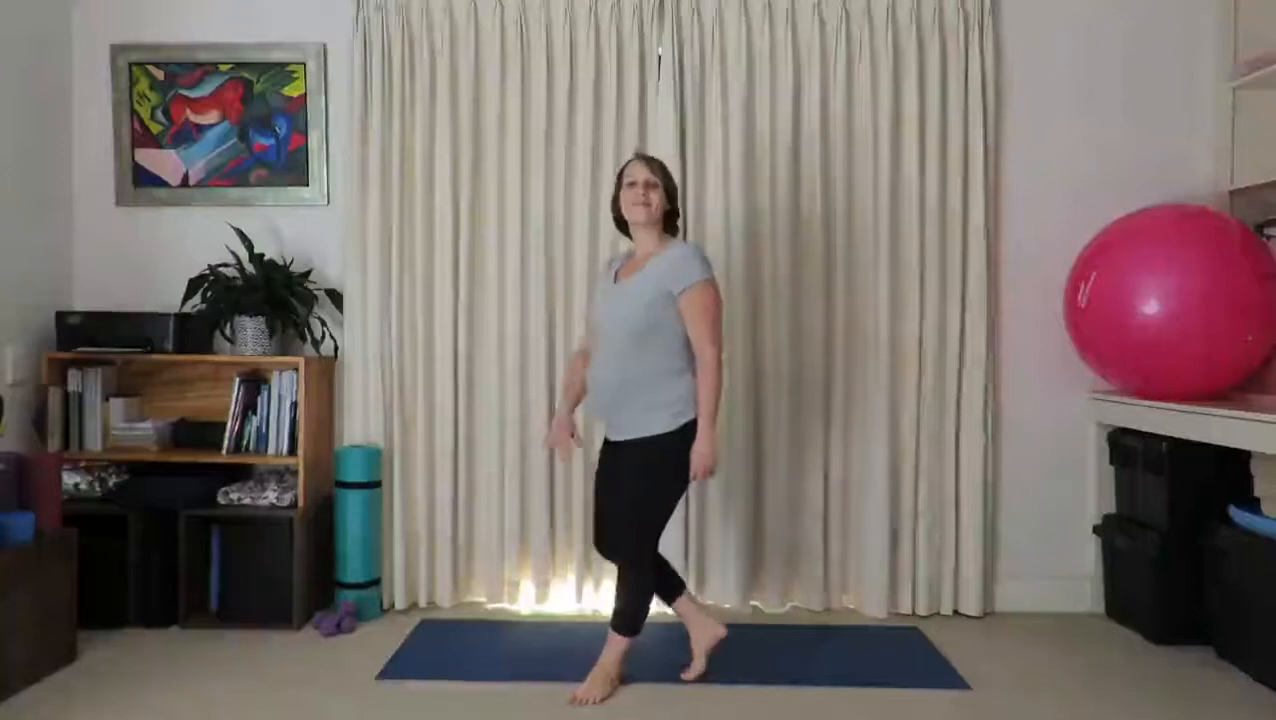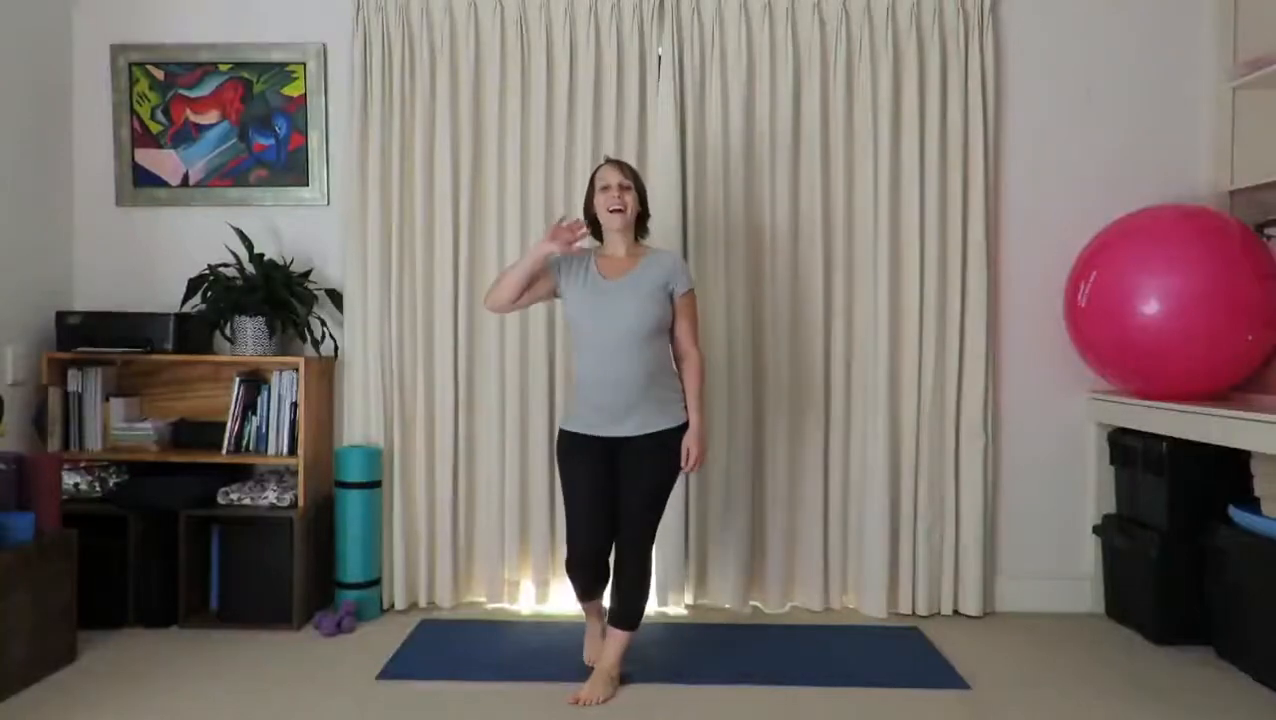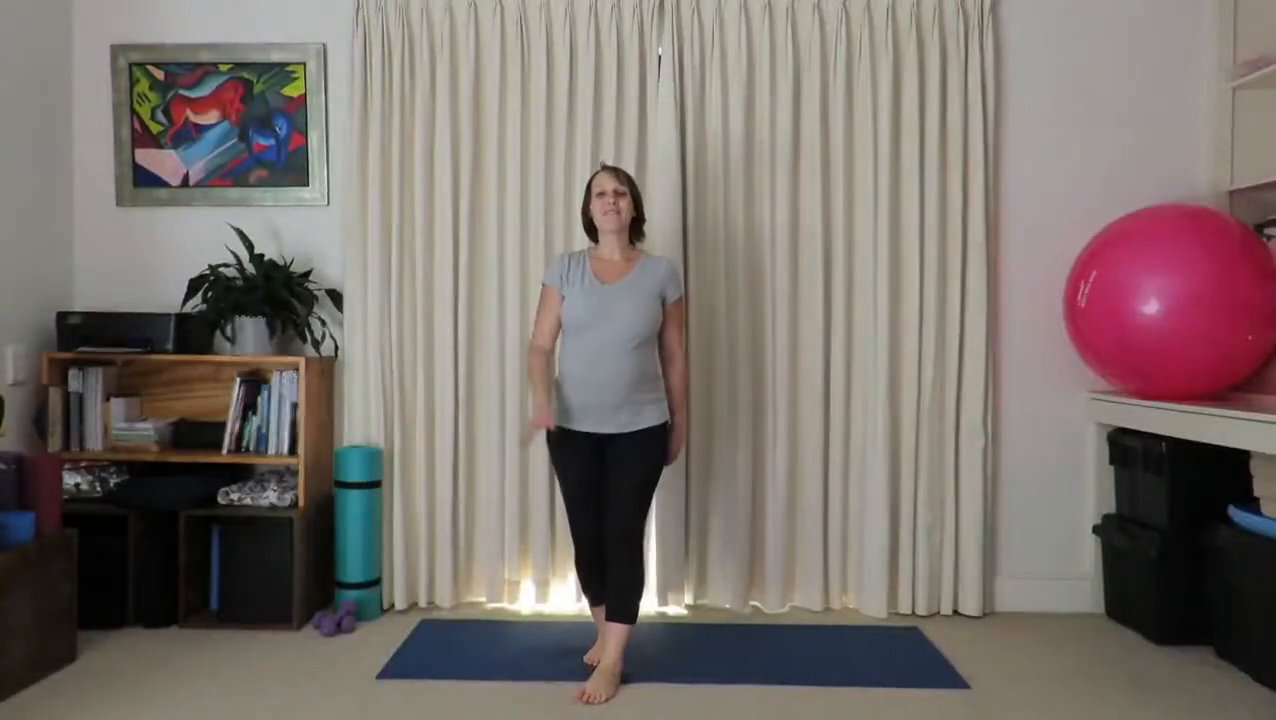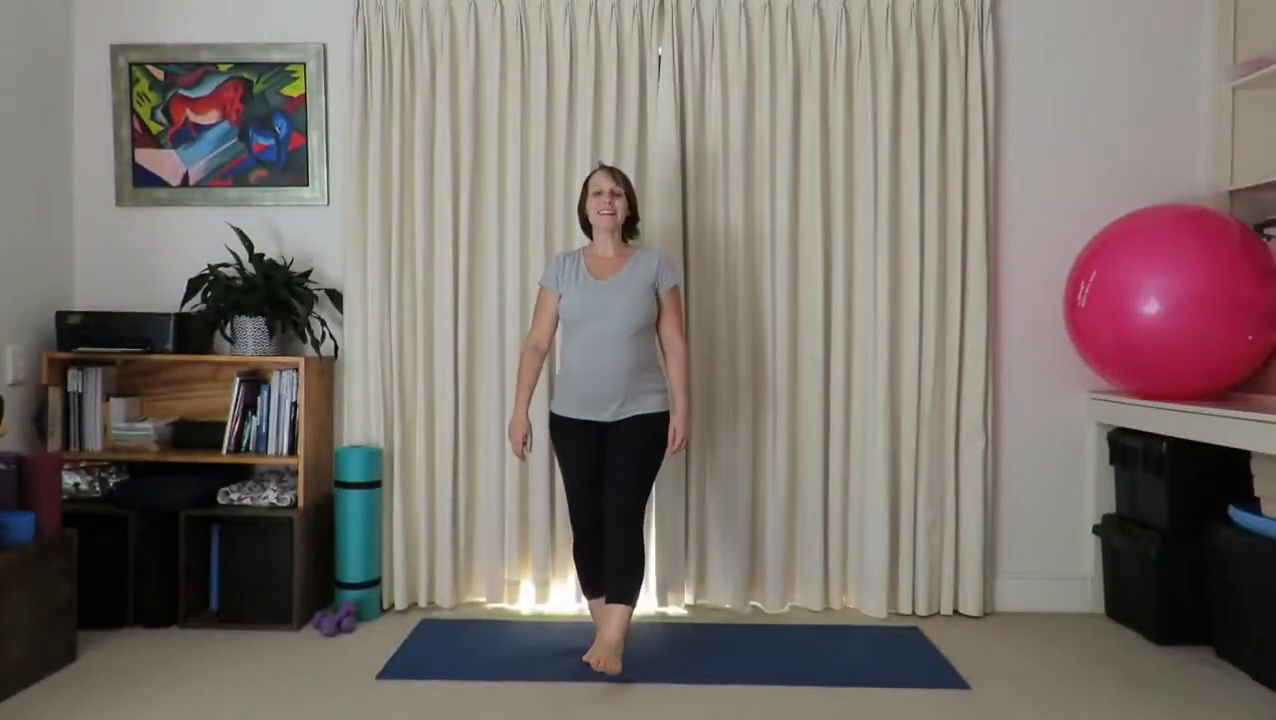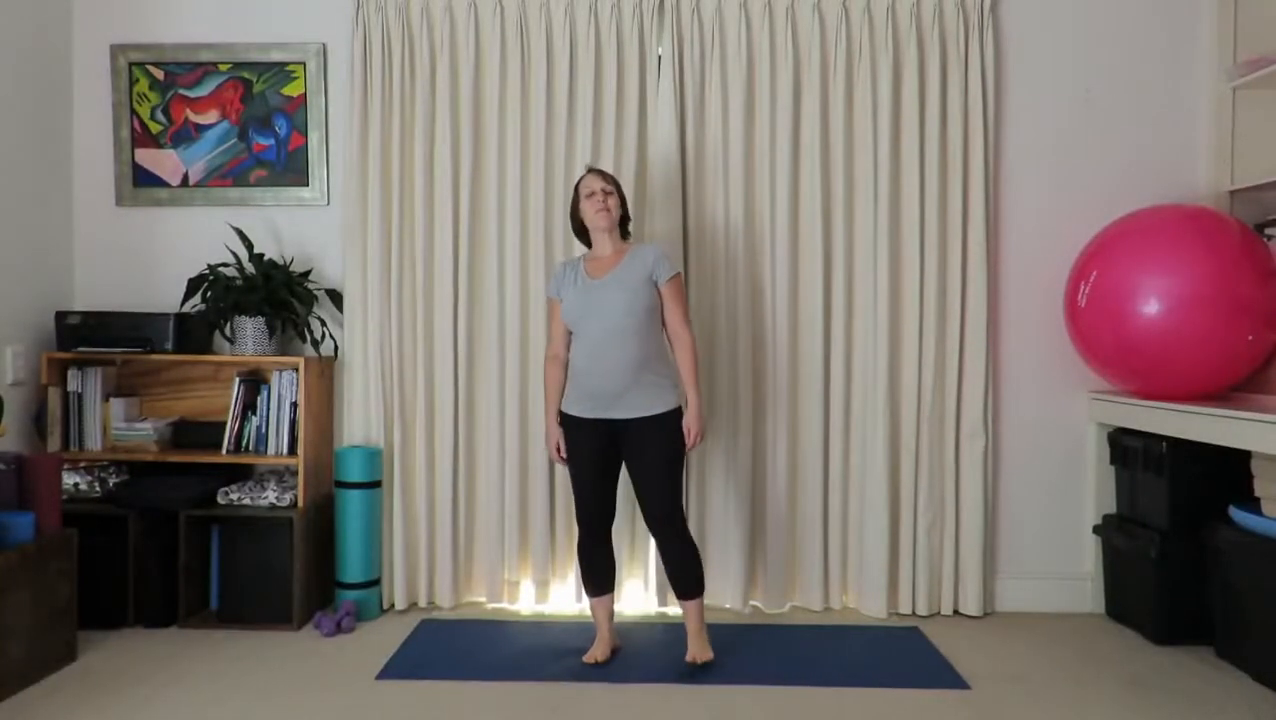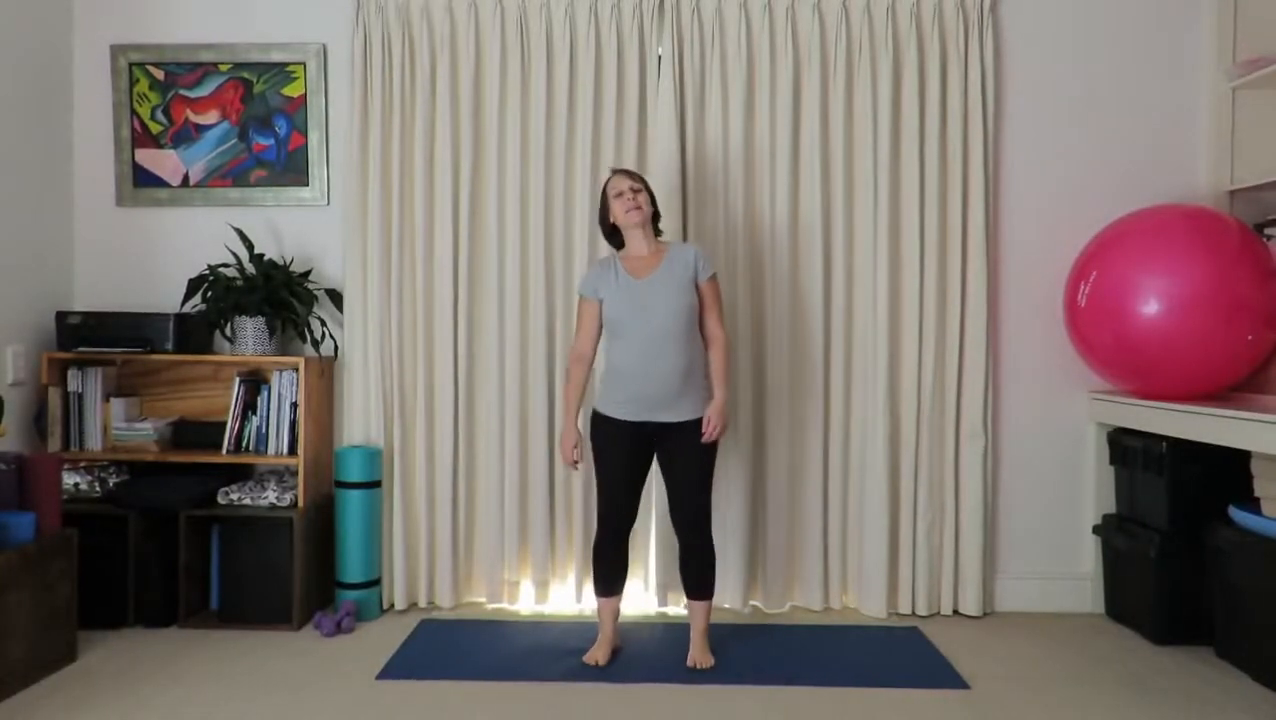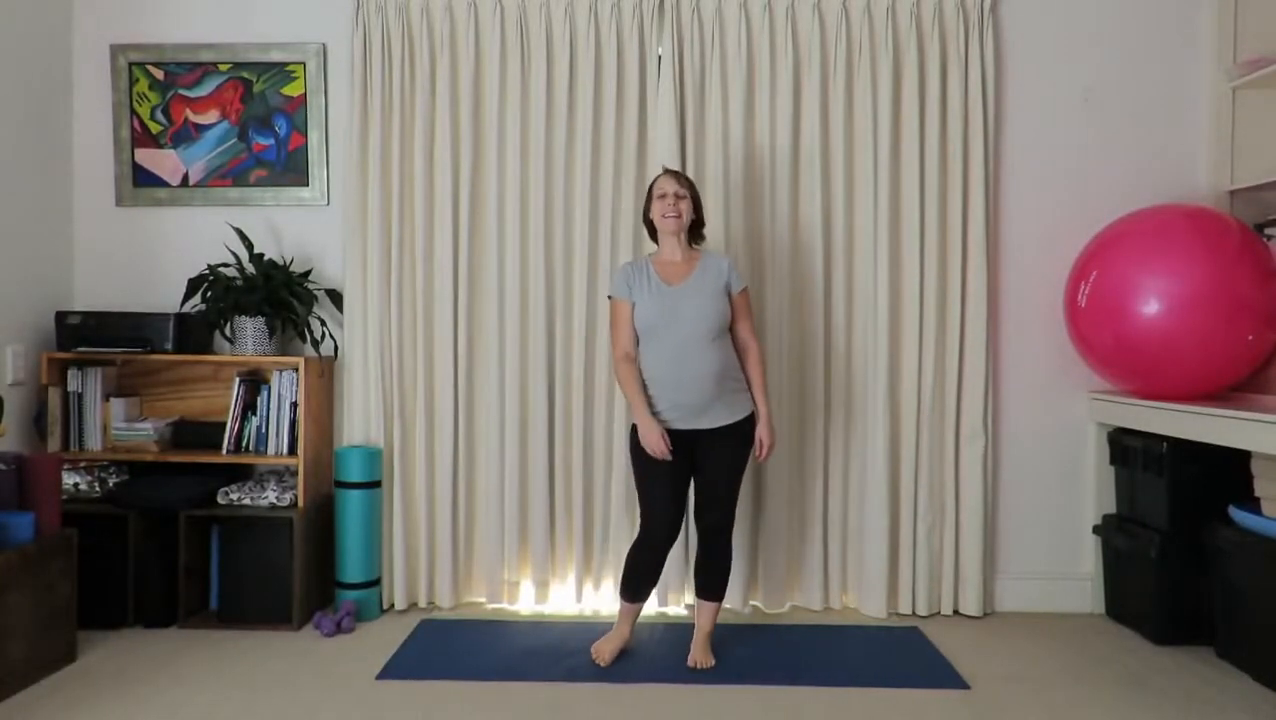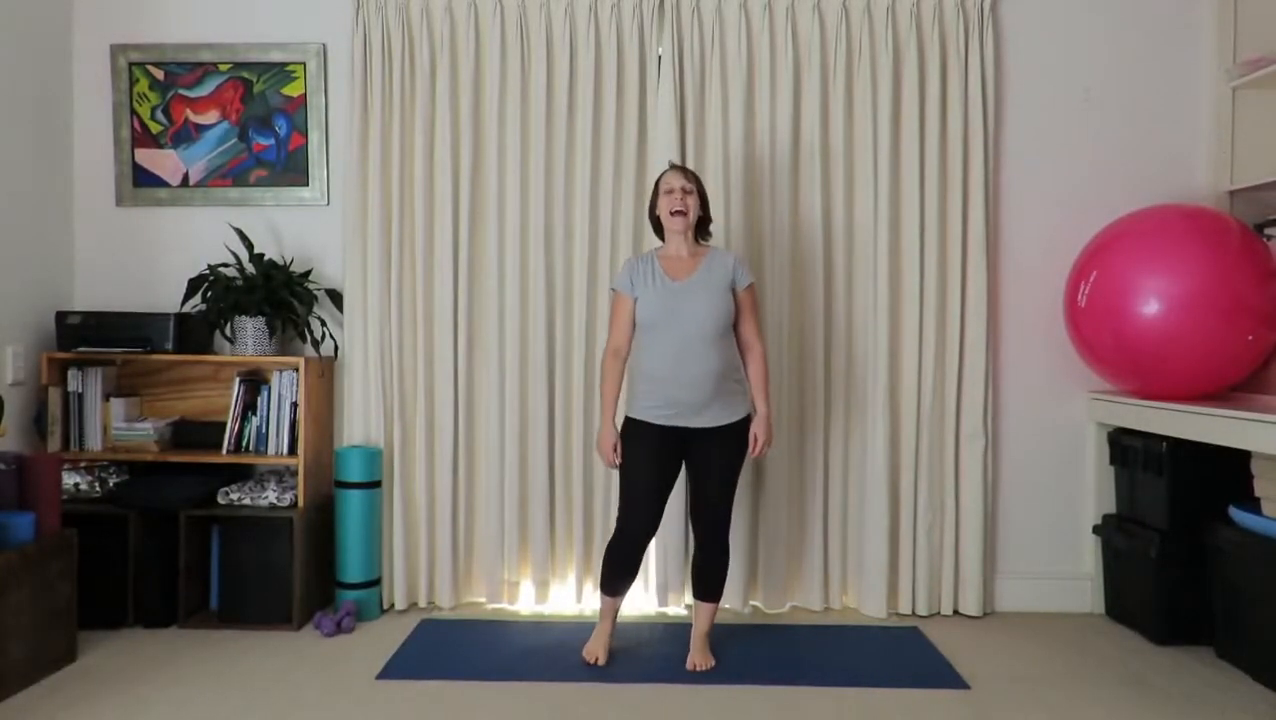
dt=0.4s
person 1, frame 1
left shoulder: (684, 261)
right shoulder: (613, 269)
left elbow: (707, 351)
right elbow: (589, 353)
left wrist: (702, 436)
right wrist: (563, 411)
left hip: (665, 431)
right hip: (623, 434)
left knee: (632, 544)
right knee: (613, 541)
left ankle: (609, 665)
right ankle: (703, 625)
person 1, frame 2
left shoulder: (668, 268)
right shoulder: (569, 266)
left elbow: (688, 353)
right elbow: (498, 302)
left wrist: (695, 425)
right wrist: (545, 250)
left hip: (654, 432)
right hip: (584, 433)
left knee: (634, 545)
right knee: (584, 548)
left ankle: (609, 663)
right ankle: (595, 619)
person 1, frame 3
left shoulder: (661, 273)
right shoulder: (564, 268)
left elbow: (674, 356)
right elbow: (541, 346)
left wrist: (680, 424)
right wrist: (540, 403)
left hip: (639, 428)
right hip: (573, 427)
left knee: (623, 536)
right knee: (586, 536)
left ankle: (612, 661)
right ankle: (604, 630)
person 1, frame 4
left shoulder: (655, 266)
right shoulder: (562, 268)
left elbow: (674, 344)
right elbow: (537, 343)
left wrist: (681, 410)
right wrist: (520, 410)
left hip: (639, 415)
right hip: (573, 418)
left knee: (623, 520)
right knee: (586, 524)
left ankle: (616, 641)
right ankle: (602, 630)
person 1, frame 5
left shoulder: (653, 260)
right shoulder: (565, 275)
left elbow: (680, 336)
right elbow: (556, 354)
left wrist: (693, 402)
right wrist: (551, 419)
left hip: (652, 414)
right hip: (585, 419)
left knee: (665, 519)
right knee: (592, 524)
left ankle: (696, 630)
right ankle: (604, 633)
person 1, frame 6
left shoulder: (691, 260)
right shoulder: (599, 274)
left elbow: (715, 336)
right elbow: (581, 352)
left wrist: (719, 399)
right wrist: (569, 421)
left hip: (687, 418)
right hip: (619, 420)
left knee: (693, 525)
right knee: (613, 525)
left ankle: (700, 636)
right ankle: (607, 634)
person 1, frame 7
left shoulder: (723, 269)
right shoulder: (631, 276)
left elbow: (748, 346)
right elbow: (624, 356)
left wrist: (763, 413)
right wrist: (644, 419)
left hip: (726, 425)
right hip: (660, 427)
left knee: (715, 529)
right knee: (658, 530)
left ankle: (701, 637)
right ankle: (623, 627)
person 1, frame 8
left shoulder: (729, 267)
right shoulder: (635, 271)
left elbow: (751, 344)
right elbow: (617, 351)
left wrist: (761, 410)
right wrist: (607, 421)
left hip: (721, 424)
right hip: (651, 423)
left knee: (712, 530)
right knee: (634, 526)
left ankle: (700, 637)
right ankle: (603, 627)
